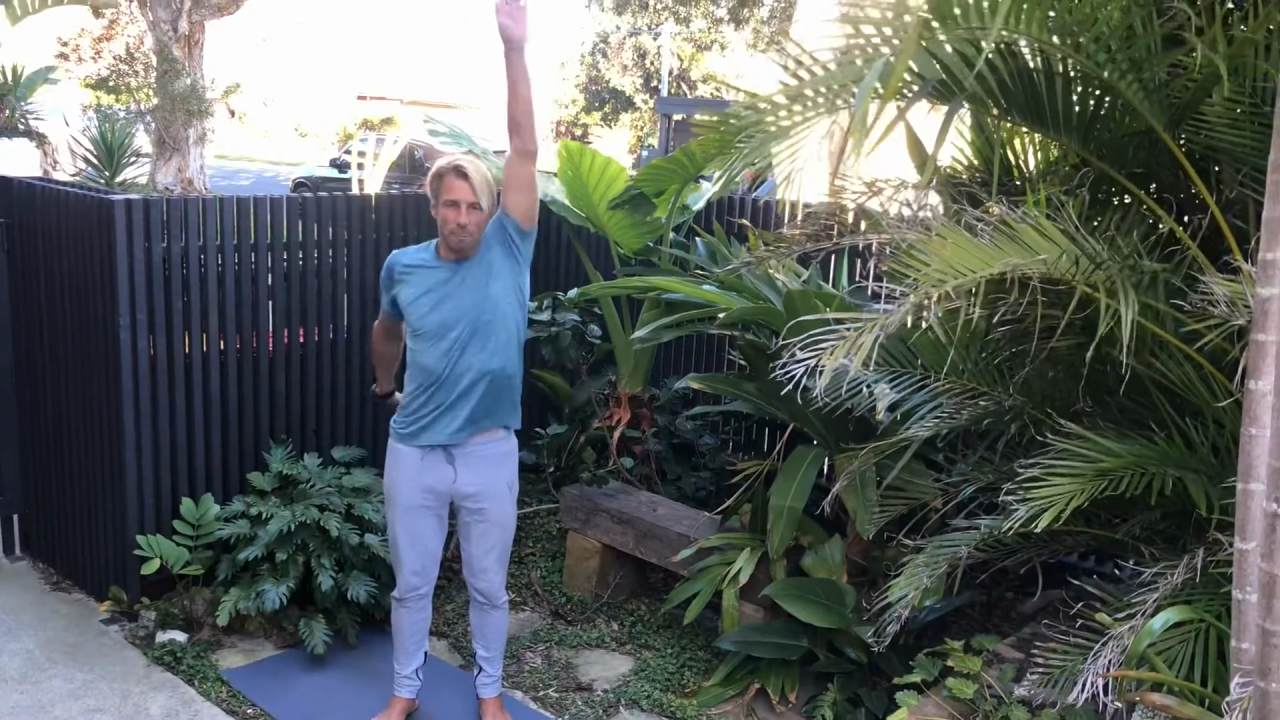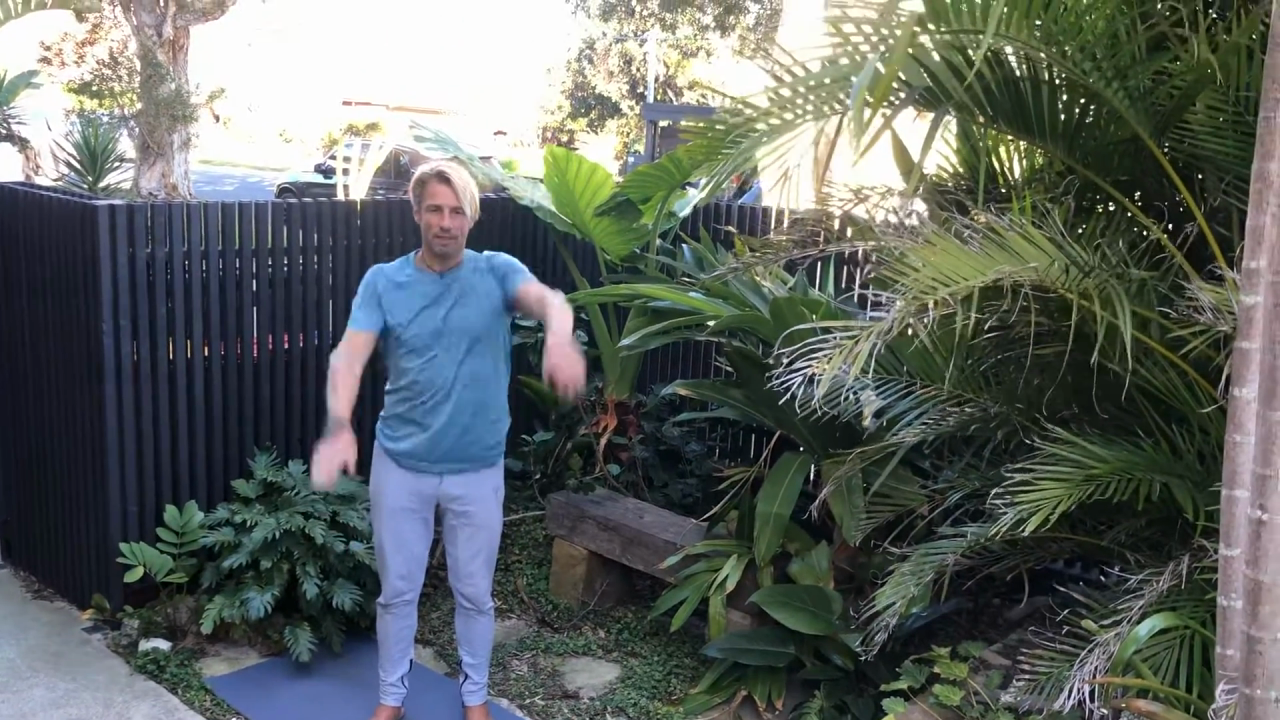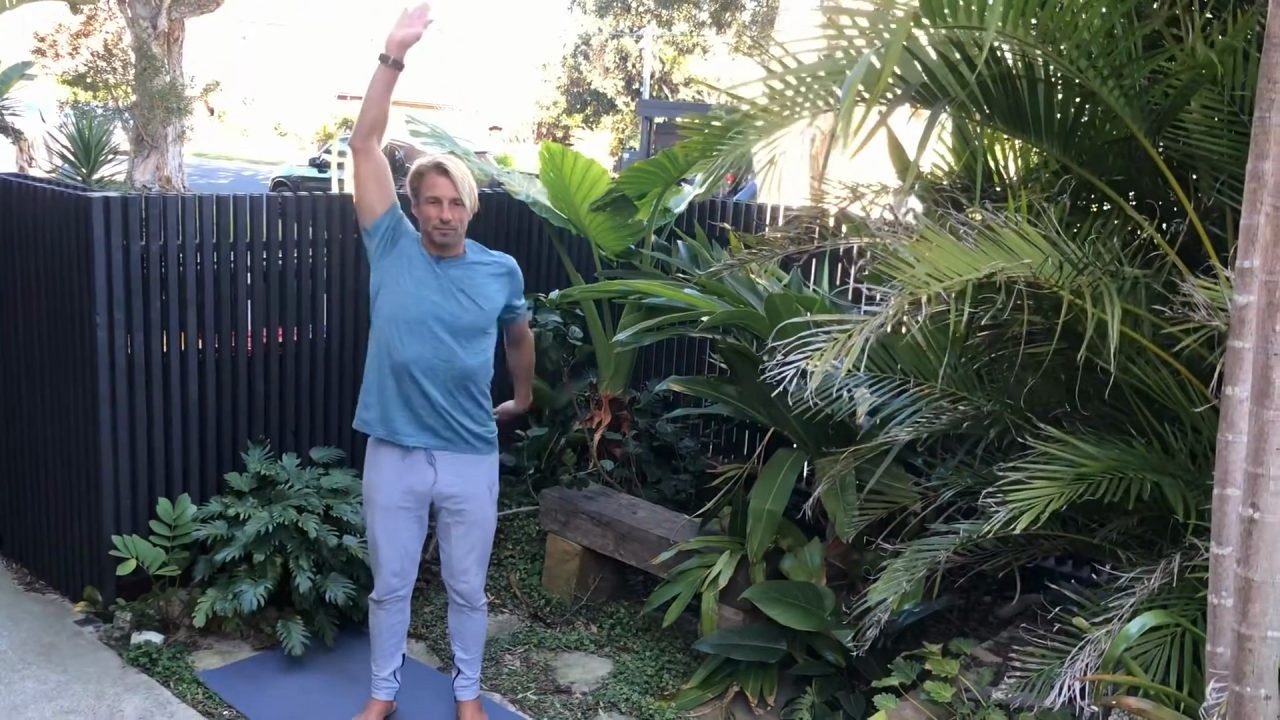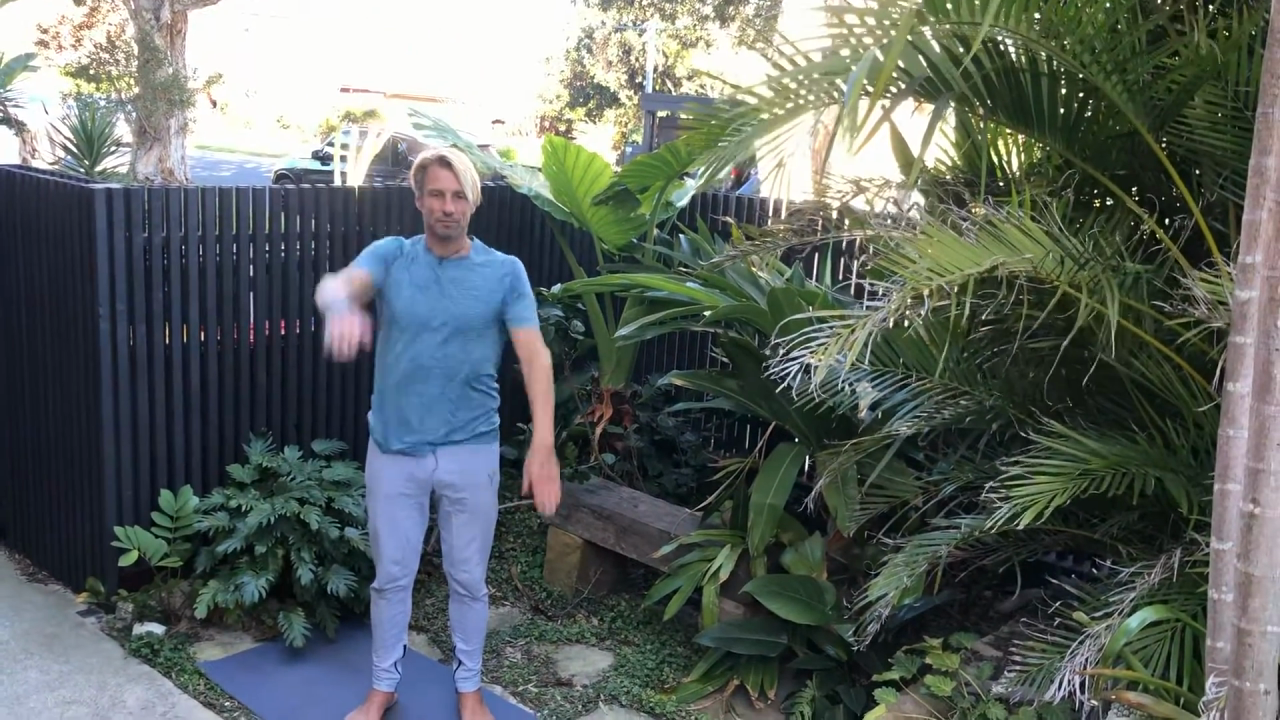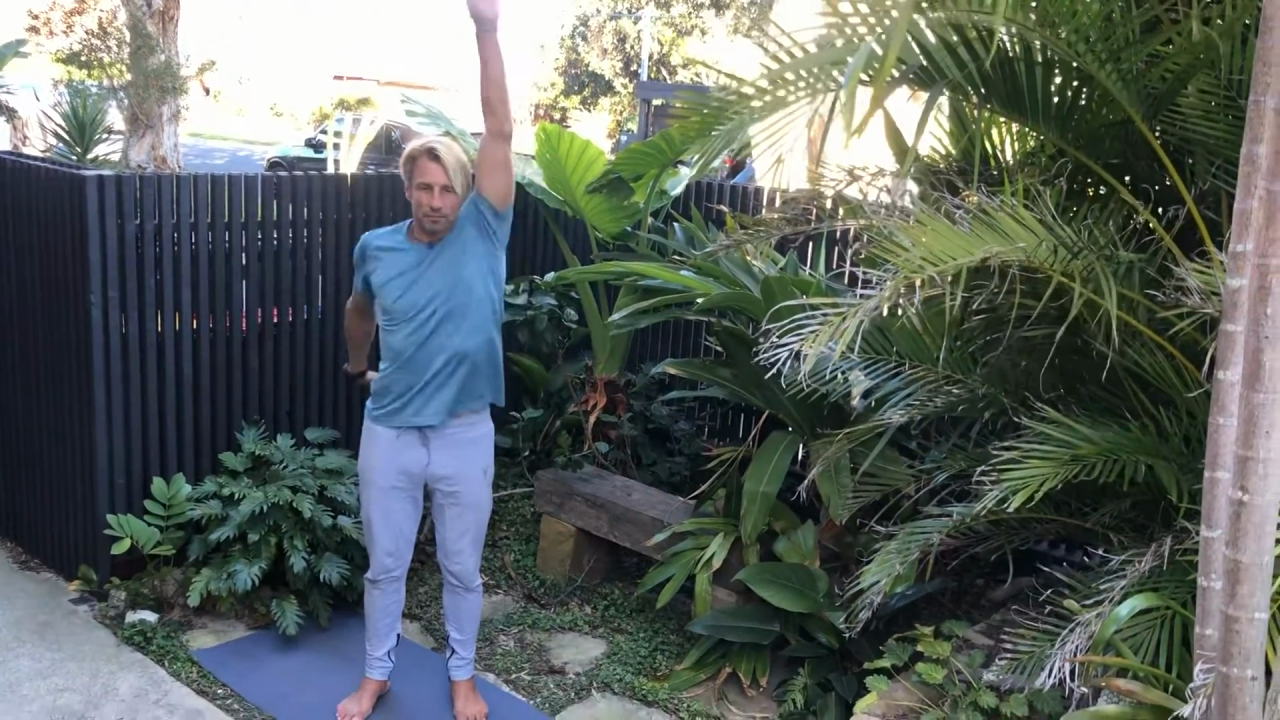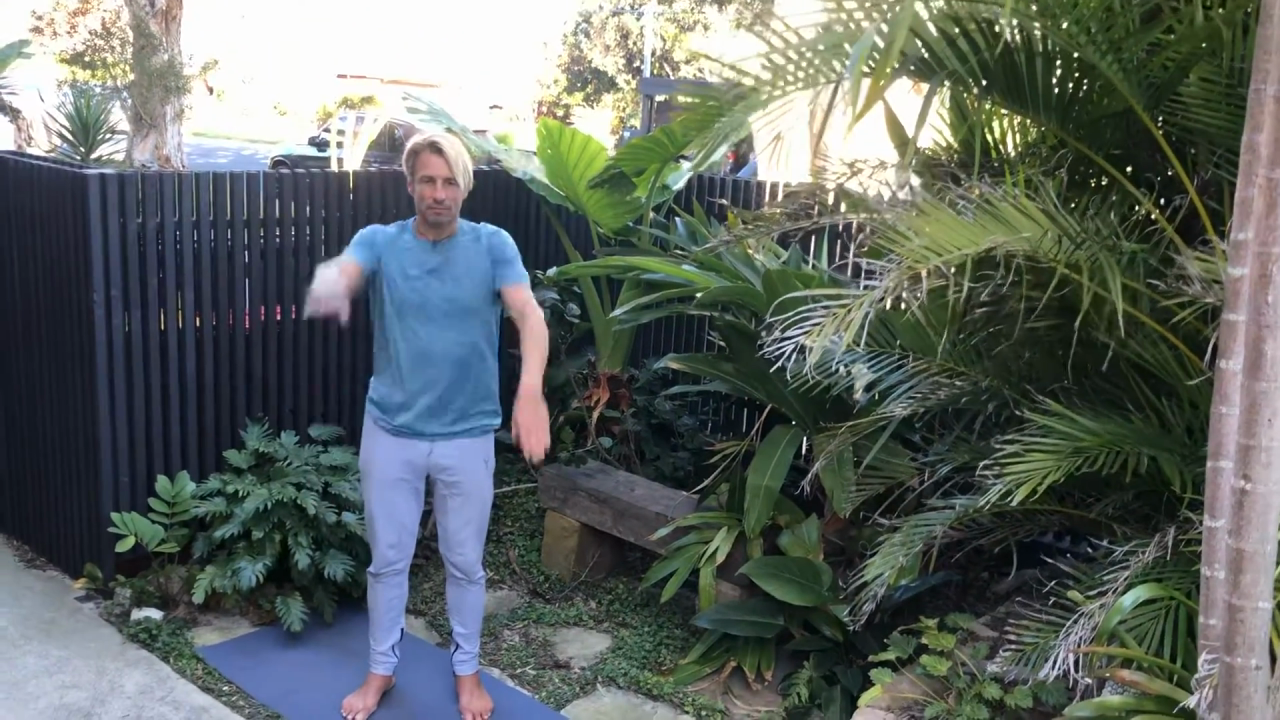
dt=0.5s
person 1, frame 1
left shoulder: (508, 252)
right shoulder: (401, 267)
left elbow: (525, 150)
right wrist: (385, 390)
left hip: (489, 453)
right hip: (413, 453)
left knee: (488, 585)
right knee: (412, 584)
person 1, frame 2
left shoulder: (497, 272)
right shoulder: (383, 281)
left elbow: (548, 302)
right elbow: (348, 357)
left wrist: (561, 338)
right wrist: (338, 427)
left hip: (478, 468)
right hip: (401, 465)
left knee: (474, 594)
right knee: (397, 591)
person 1, frame 3
left shoulder: (501, 271)
right shoulder: (391, 249)
left elbow: (520, 340)
right elbow: (363, 146)
left wrist: (523, 397)
left hip: (471, 460)
right hip: (394, 455)
left knee: (467, 589)
right knee: (390, 586)
person 1, frame 4
left shoulder: (505, 271)
right shoulder: (390, 259)
left elbow: (534, 358)
right elbow: (337, 285)
left wrist: (543, 445)
right wrist: (339, 309)
left hip: (472, 452)
right hip: (394, 448)
left knee: (468, 578)
right knee: (391, 576)
person 1, frame 5
left shoulder: (484, 234)
right shoulder: (374, 247)
left elbow: (500, 133)
right wrist: (358, 365)
left hip: (465, 435)
right hip: (388, 434)
left knee: (462, 569)
right knee: (385, 567)
person 1, frame 6
left shoulder: (492, 244)
right shoulder: (379, 241)
left elbow: (528, 316)
right elbow: (342, 268)
left wrist: (530, 389)
right wrist: (329, 280)
left hip: (467, 436)
right hip: (391, 433)
left knee: (465, 563)
right knee: (388, 560)
left ankle: (466, 670)
right ankle: (381, 669)
